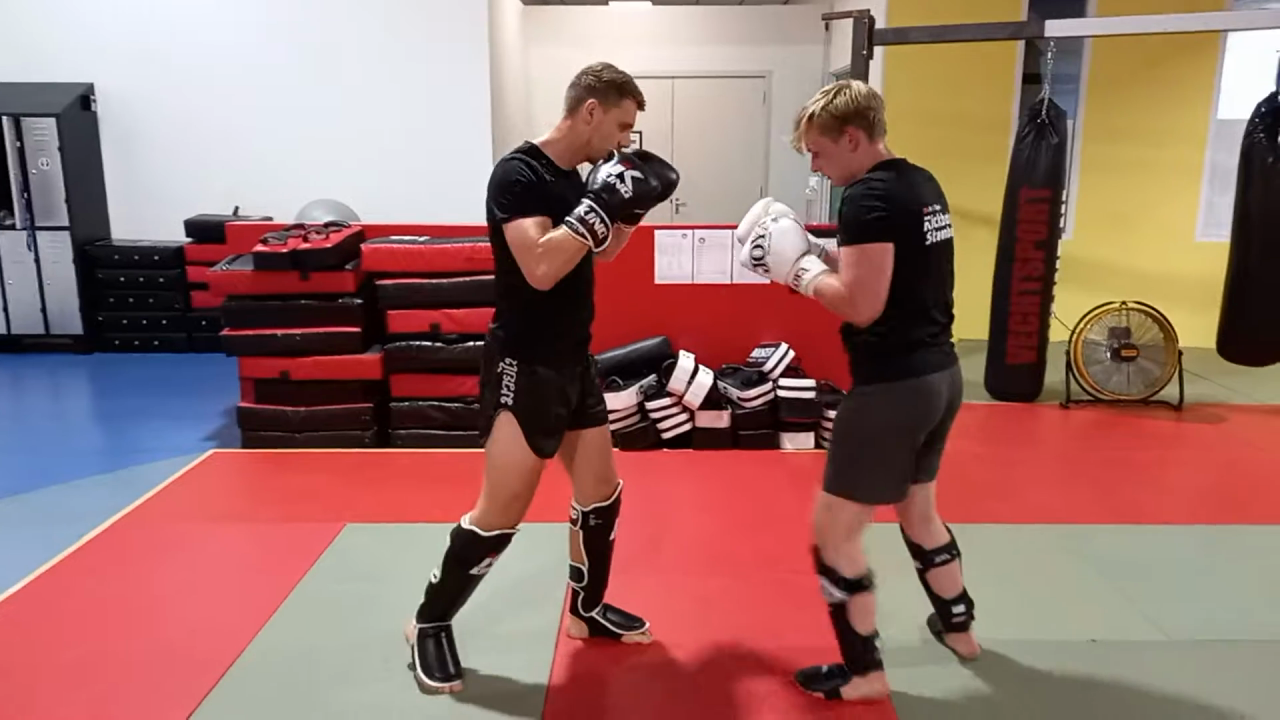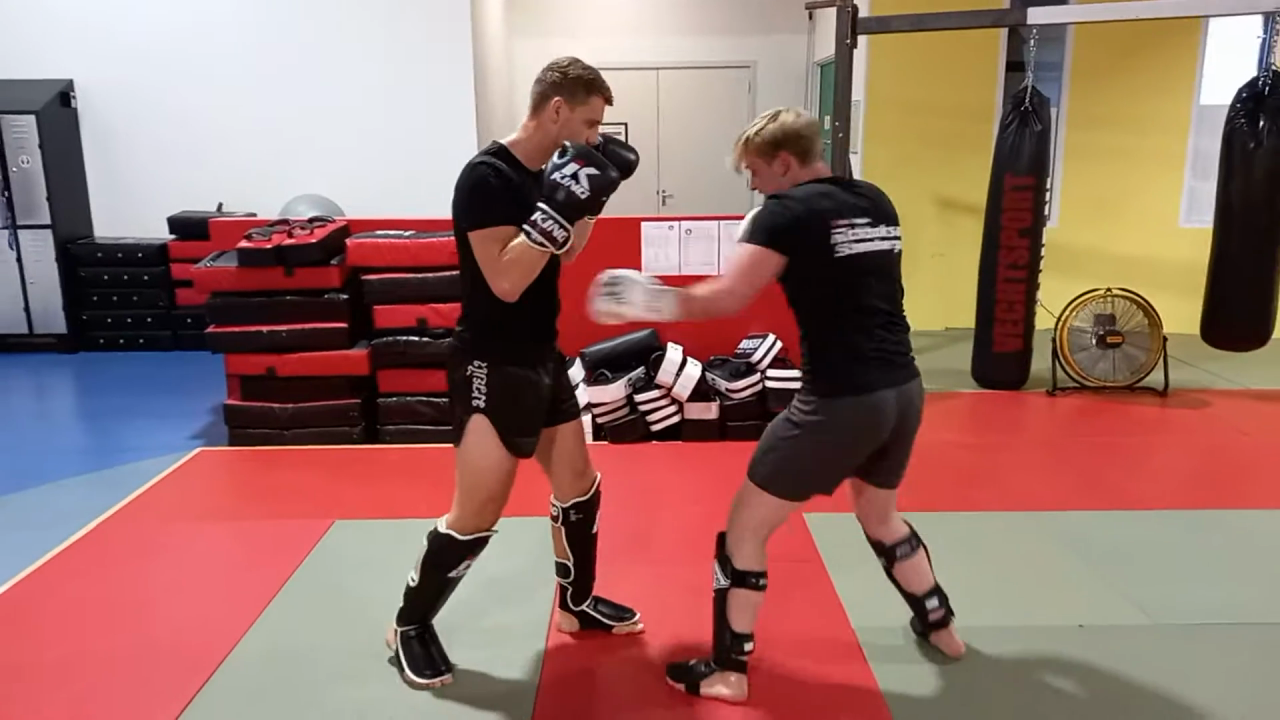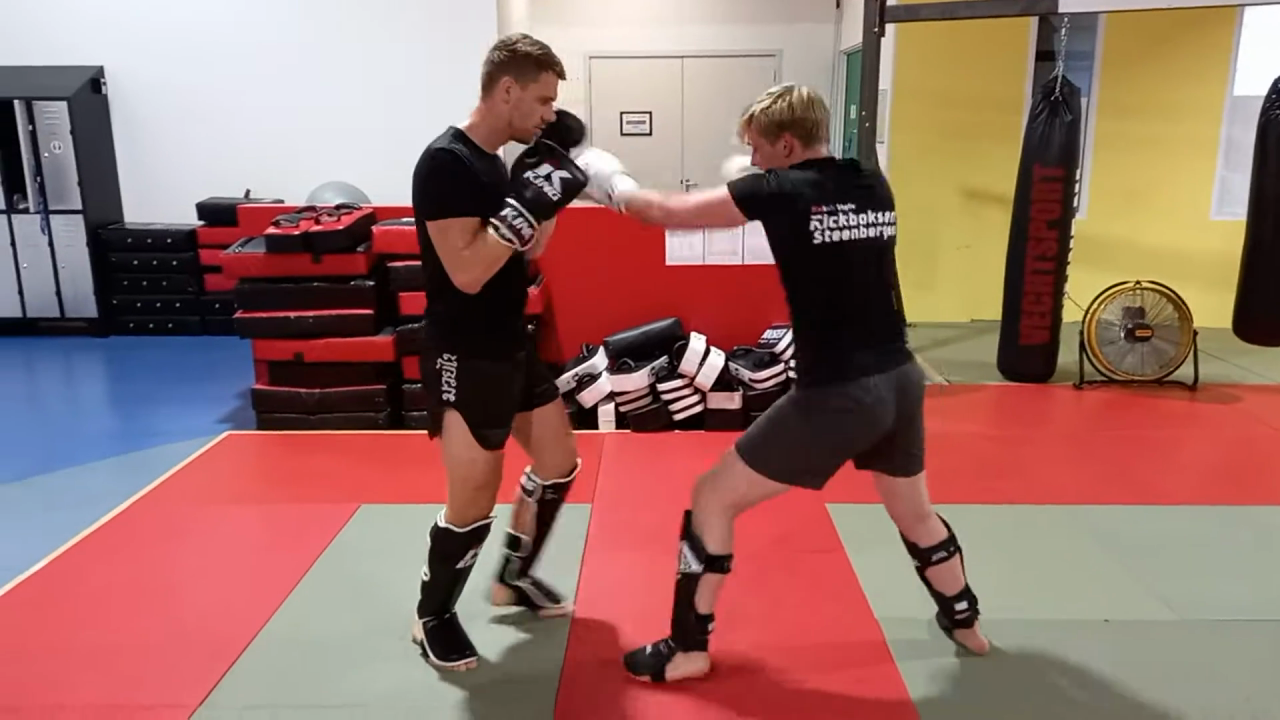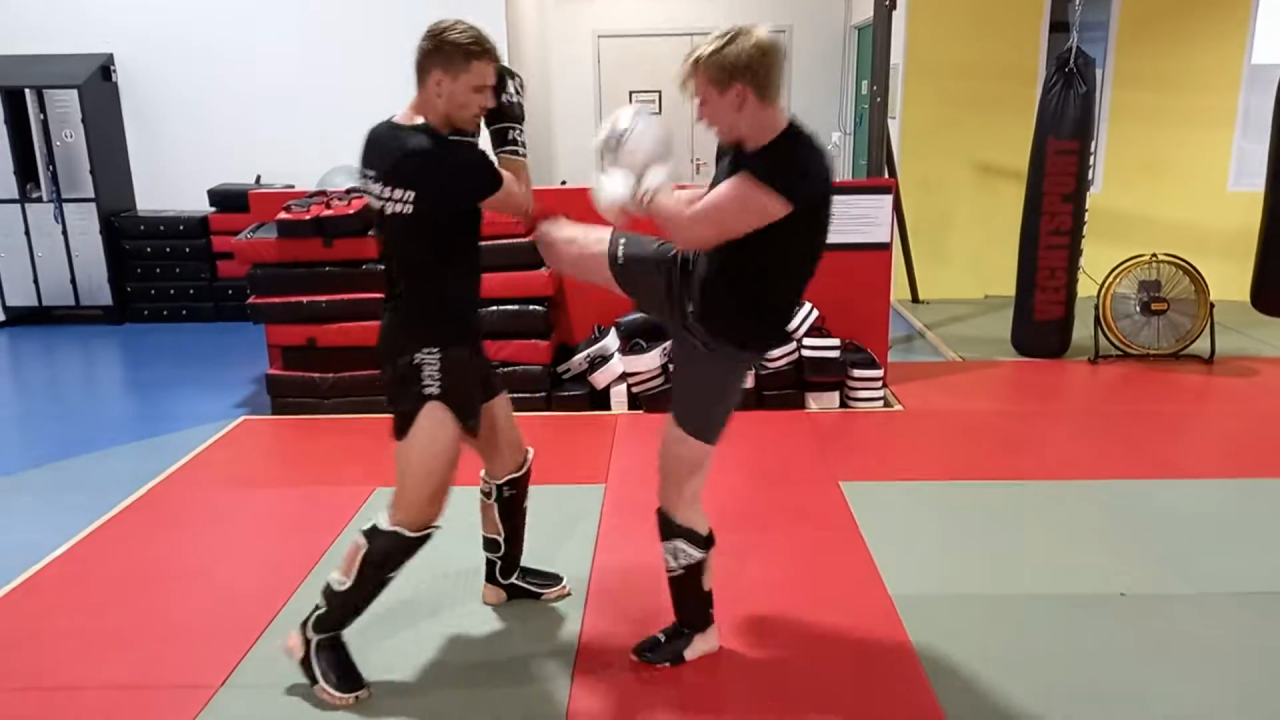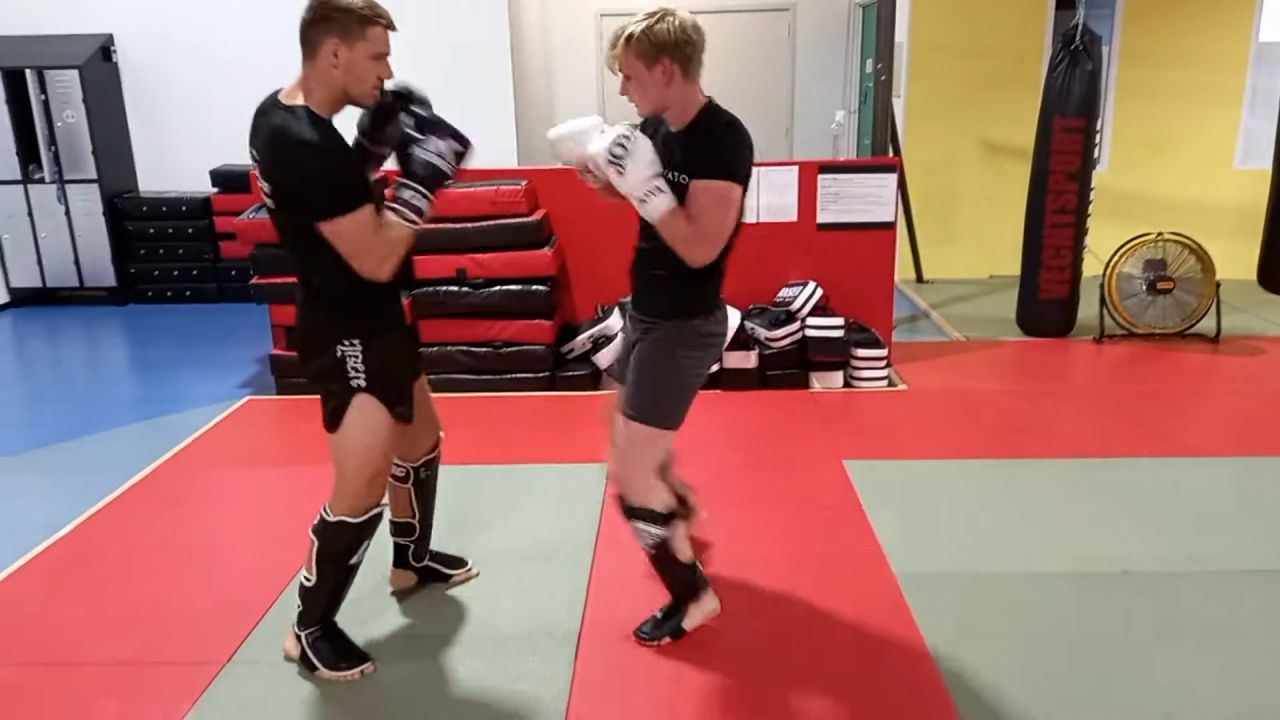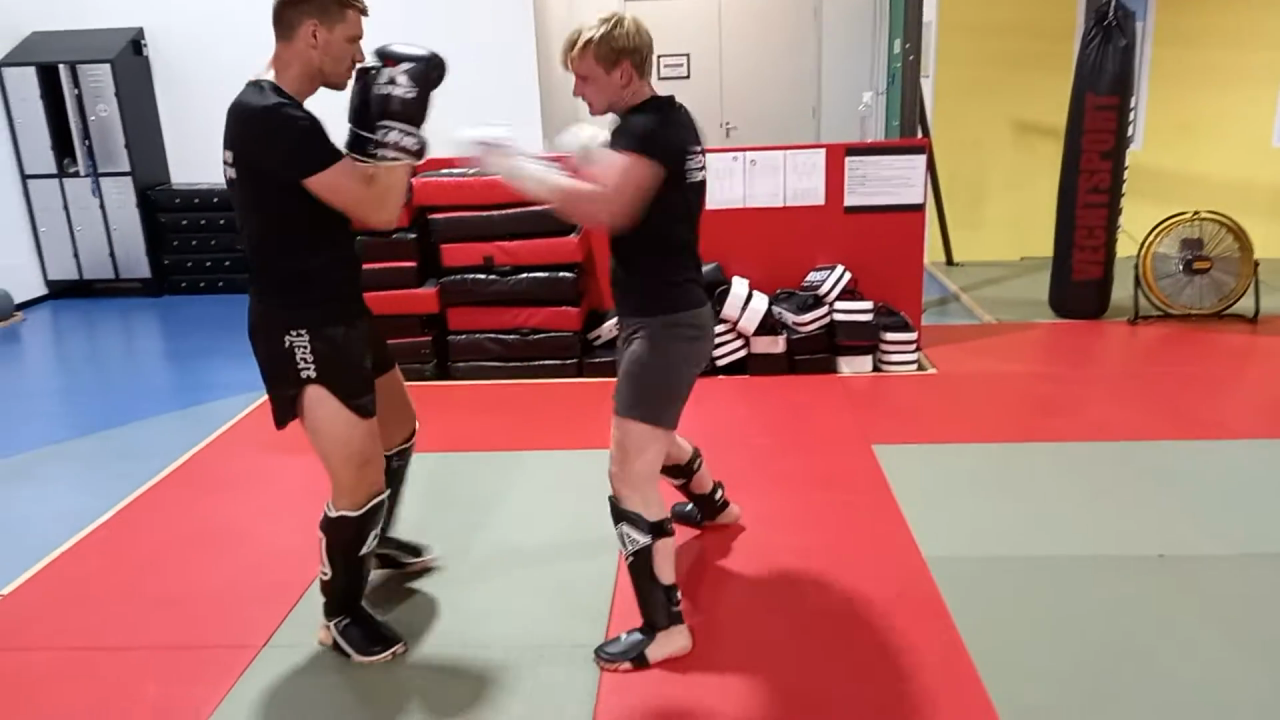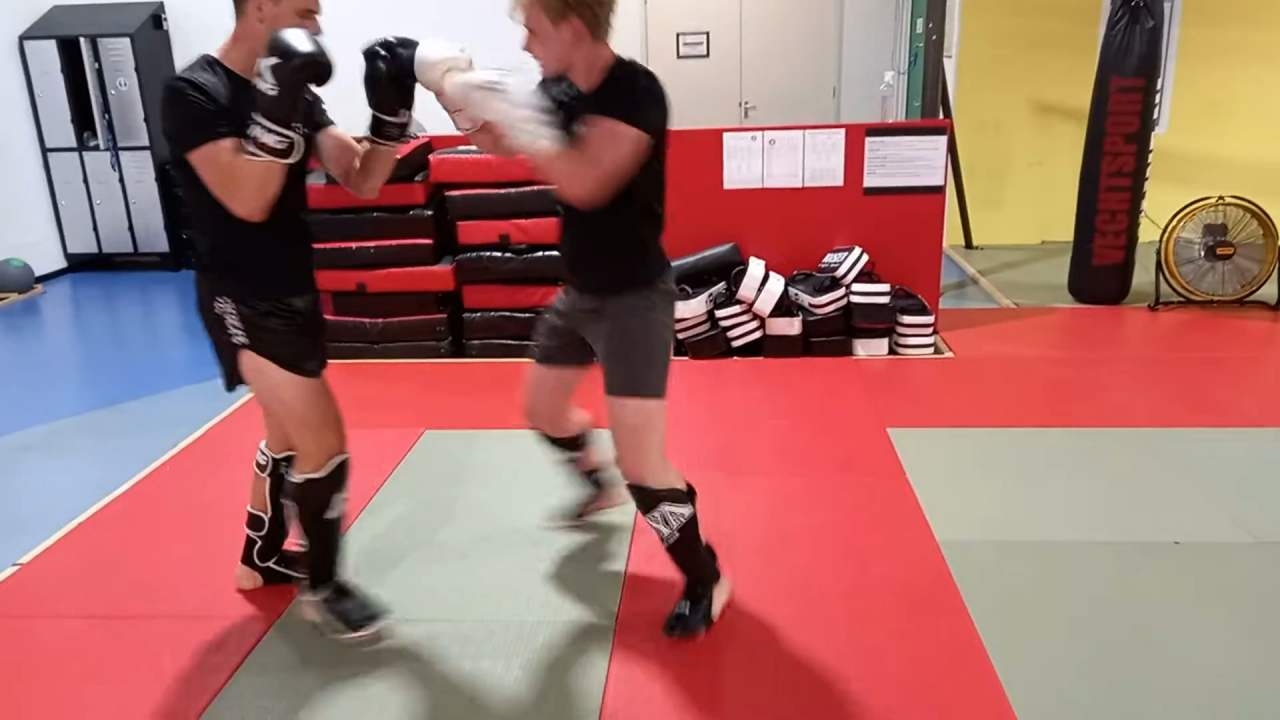
dt=0.4s
person 1, frame 1
left shoulder: (573, 177)
right shoulder: (518, 173)
left elbow: (598, 254)
right elbow: (540, 269)
left wrist: (631, 206)
right wrist: (599, 203)
left hip: (574, 360)
right hip: (524, 367)
left knee: (601, 490)
right knee: (500, 515)
left ankle: (586, 608)
right ankle: (431, 624)
person 1, frame 2
left shoulder: (540, 170)
right shoulder: (487, 176)
left elbow: (561, 252)
right elbow: (506, 281)
left wrist: (588, 198)
right wrist: (559, 204)
left hip: (540, 359)
right hip: (491, 368)
left knee: (579, 485)
right knee: (475, 516)
left ankle: (576, 602)
right ankle: (411, 625)
person 1, frame 3
left shoulder: (500, 161)
right shoulder: (445, 163)
left elbow: (529, 249)
right elbow: (466, 274)
left wrist: (547, 176)
right wrist: (524, 203)
left hip: (511, 345)
right hip: (463, 357)
left knee: (558, 461)
right knee: (471, 506)
left ankle: (515, 575)
right ankle: (433, 616)
person 1, frame 4
left shoulder: (385, 141)
right shoulder: (446, 159)
right elbow: (522, 205)
left wrist: (487, 124)
right wrist: (508, 129)
left hip: (447, 338)
right hip: (429, 349)
left knee: (510, 457)
right knee: (415, 513)
left ankle: (504, 572)
right ankle: (321, 631)
person 1, frame 5
left shoulder: (281, 112)
right shoulder: (307, 148)
right elbow: (375, 262)
left wrist: (376, 145)
right wrist: (423, 179)
left hip: (372, 321)
right hip: (347, 334)
left knee: (421, 437)
right knee: (361, 494)
left ankle: (412, 559)
right ankle: (311, 627)
person 1, frame 6
left shoulder: (289, 112)
right shoulder: (267, 119)
left elbow: (354, 194)
right elbow: (380, 212)
left wrist: (374, 121)
right wrist: (401, 118)
left hip: (337, 311)
right hip: (300, 329)
left knee: (397, 428)
right knee: (360, 482)
left ankle: (374, 545)
right ankle: (342, 614)
person 1, frame 7
left shoulder: (285, 85)
right shoulder: (194, 94)
left elbow: (362, 183)
right elbow: (248, 202)
left wrist: (391, 109)
right wrist: (278, 105)
left hip: (290, 286)
right hip: (244, 298)
left knee: (289, 435)
right knee: (323, 444)
left ankle: (260, 555)
right ankle: (322, 586)
person 2, frame 1
left shoulder: (867, 196)
right shoulder: (922, 184)
left elbow: (860, 306)
left wrist: (796, 266)
right wrist: (812, 251)
left hip: (890, 387)
right hip: (940, 376)
left knee: (834, 532)
right knee: (917, 508)
left ankle: (862, 670)
right ankle: (956, 624)
person 2, frame 2
left shoulder: (788, 212)
right shoulder: (875, 204)
left elbow: (728, 297)
left wrist: (647, 299)
left hip: (838, 401)
right hip: (903, 392)
left knee: (746, 528)
right knee: (877, 513)
left ankle: (727, 669)
right ankle: (938, 625)
person 2, frame 3
left shoulder: (777, 189)
right shoulder: (872, 183)
left elbow: (671, 213)
left wrist: (610, 183)
left hip: (836, 393)
right hip: (900, 379)
left knee: (712, 501)
right knee: (913, 508)
left ankle: (688, 647)
right ankle: (965, 621)
person 2, frame 4
left shoulder: (795, 166)
right shoulder: (741, 143)
left elbow: (692, 226)
left wrist: (636, 194)
right wrist: (643, 197)
left hip: (727, 337)
right hip: (691, 282)
left knee: (679, 488)
right knee: (565, 243)
left ankle: (696, 627)
person 2, frame 5
left shoulder: (721, 140)
right shoulder: (657, 125)
left elbow: (698, 248)
right elbow: (608, 185)
left wrist: (642, 185)
right wrist: (590, 159)
left hip: (680, 326)
right hip: (649, 307)
left knee: (630, 474)
right knee: (640, 442)
left ankle: (692, 597)
right ankle: (681, 510)
person 2, frame 6
left shoulder: (647, 127)
right shoulder: (660, 121)
left elbow: (598, 208)
right elbow: (611, 191)
left wrist: (512, 162)
right wrist: (592, 157)
left hip: (663, 323)
right hip: (679, 314)
left knee: (630, 474)
right knee: (656, 434)
left ankle: (665, 626)
right ankle: (711, 503)
person 2, frame 7
left shoulder: (635, 90)
right shoulder: (560, 85)
left elbow: (580, 185)
right elbow: (506, 144)
left wrist: (515, 117)
right wrist: (465, 101)
left hip: (634, 297)
right hip: (580, 290)
left knee: (640, 456)
right knee: (541, 409)
left ankle: (705, 581)
right ankle: (595, 481)
